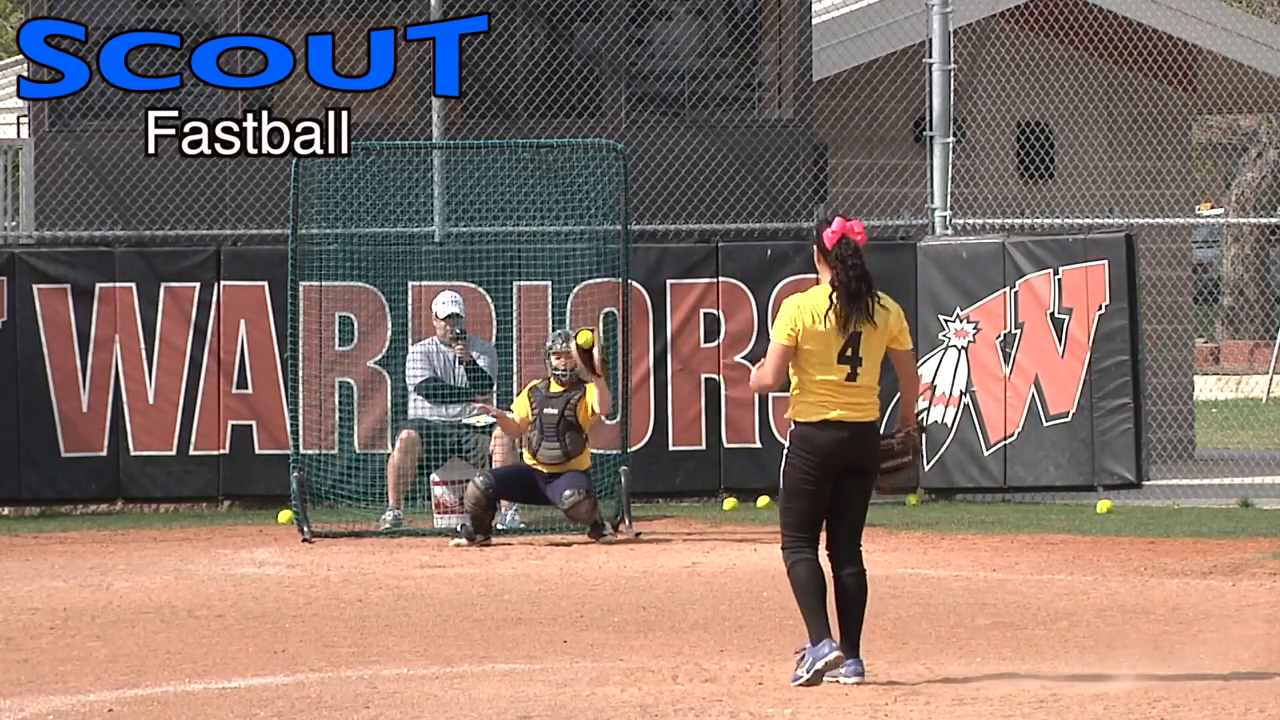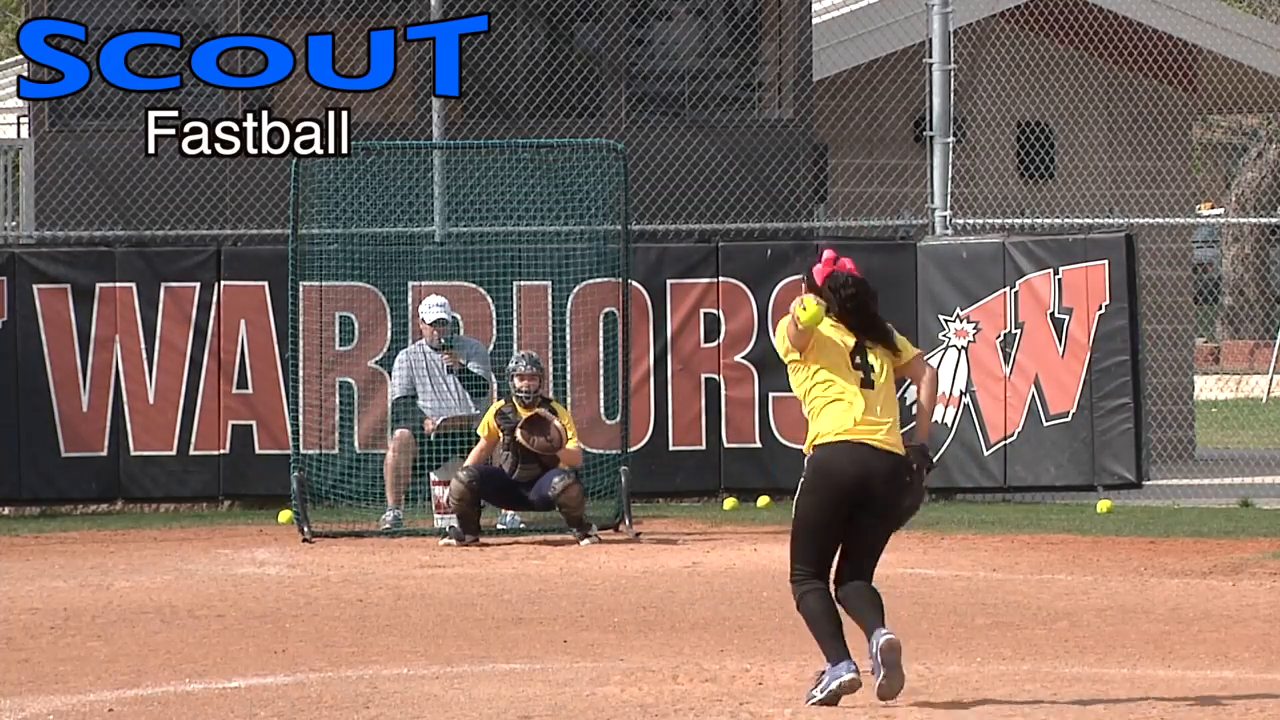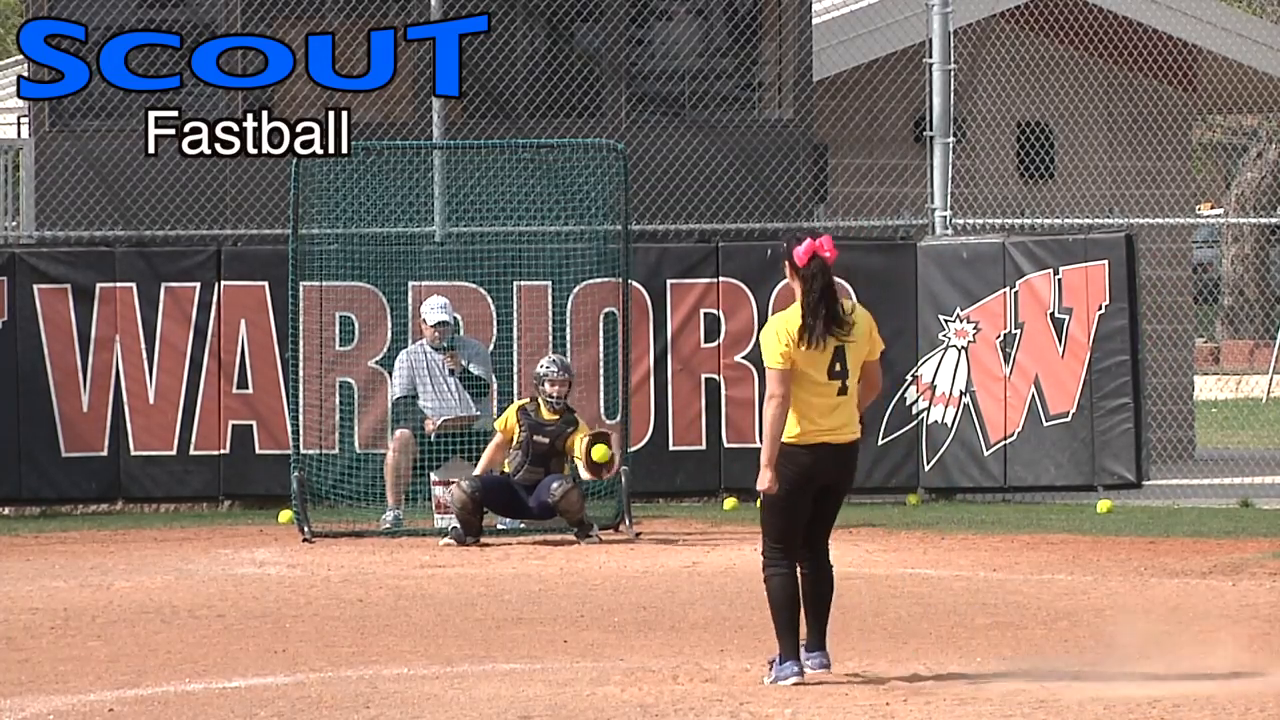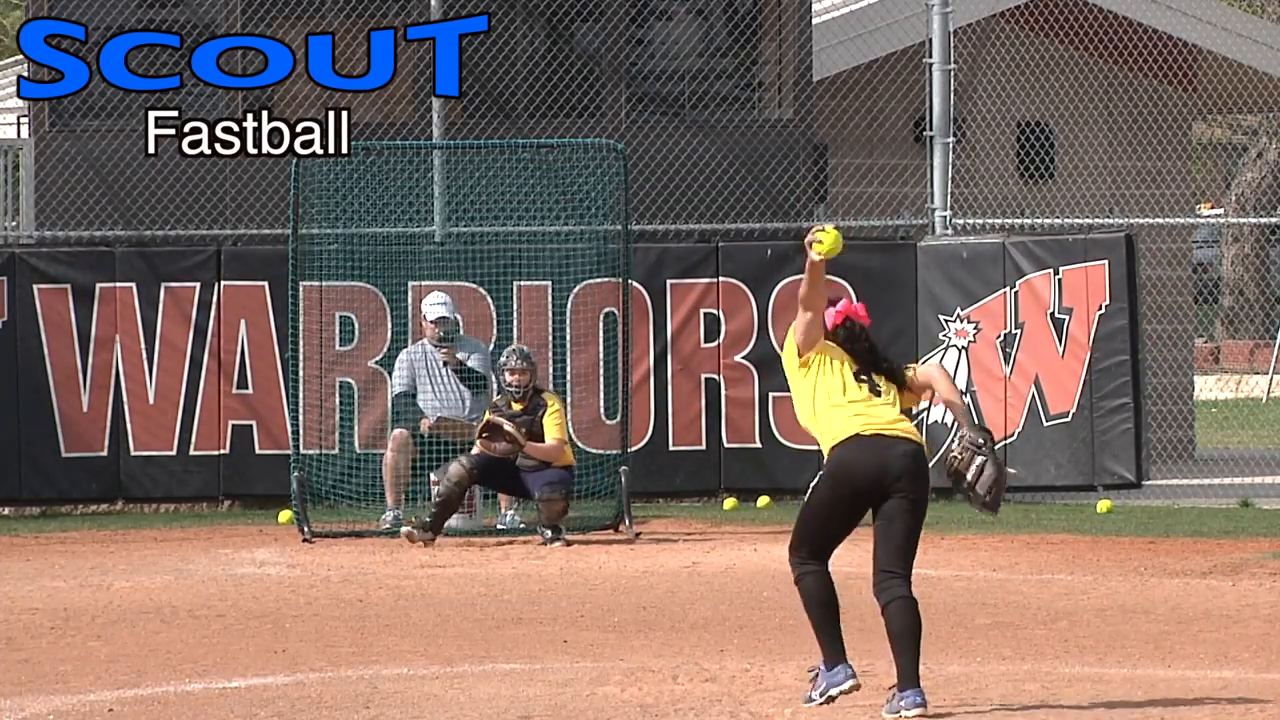
dt=1s
person 1, frame 1
left shoulder: (798, 308)
right shoulder: (886, 310)
left elbow: (772, 377)
right elbow: (909, 376)
left wrist: (756, 375)
right wrist: (906, 424)
left hip: (813, 437)
right hip: (863, 437)
left knee: (799, 544)
right knee: (847, 548)
left ankle: (822, 644)
right ankle: (850, 658)
person 1, frame 2
left shoulder: (807, 339)
right shoulder: (885, 336)
left elbow: (794, 334)
right elbow: (926, 375)
right wrist: (920, 441)
left hip: (835, 460)
right hip: (891, 465)
left knee: (808, 579)
right knee: (854, 579)
left ankle: (840, 665)
right ankle: (879, 636)
person 1, frame 3
left shoulder: (783, 326)
right shoulder: (859, 319)
left elbow: (776, 400)
right elbow: (873, 383)
left wrist: (767, 464)
left hip: (797, 454)
right hip: (844, 452)
left knee: (779, 556)
right knee: (814, 549)
left ankle: (788, 661)
right ankle: (817, 649)
person 1, frame 4
left shoulder: (805, 352)
right shoulder: (882, 363)
left elbow: (806, 300)
right elbow: (937, 377)
left wrist: (811, 270)
right wrist: (965, 421)
left hip: (853, 457)
right hip: (909, 459)
left knee: (807, 558)
right knee: (892, 580)
left ankle: (835, 667)
person 2, frame 1
left shoulder: (482, 349)
right shoulder: (419, 351)
left elbow: (485, 389)
right elbow: (428, 389)
left wrist: (468, 360)
right wrist: (470, 395)
left hip: (472, 427)
right hip: (429, 424)
right knee: (406, 439)
right ankle: (393, 511)
person 2, frame 2
left shoulder: (473, 349)
right shoulder: (408, 357)
left elbow: (483, 391)
right elbow: (401, 404)
left wrist: (461, 368)
right wrist: (423, 420)
left hip: (472, 428)
right hip: (428, 430)
right knee: (401, 437)
left ankle: (511, 512)
right ankle: (394, 511)
person 2, frame 3
left shoulder: (474, 349)
right shoulder: (408, 357)
left elbow: (483, 391)
right elbow: (401, 404)
left wrist: (461, 370)
right wrist: (422, 420)
left hip: (474, 429)
right hip: (430, 431)
right knee: (401, 438)
right ankle: (394, 511)
person 2, frame 4
left shoulder: (474, 348)
right shoulder: (409, 356)
left elbow: (480, 385)
right elbow: (401, 400)
left wrist: (456, 363)
right wrist: (419, 419)
left hip: (472, 429)
right hip: (429, 430)
right knee: (399, 437)
right ankle: (393, 511)
person 3, frame 1
left shoulder: (587, 392)
right shoulder: (534, 391)
left elbow: (604, 409)
right elbow: (515, 432)
left wrist: (597, 377)
right wrist: (498, 415)
left hip: (570, 474)
right hip: (532, 472)
left knee: (576, 504)
right knee: (481, 485)
left ankle: (596, 524)
right ankle: (478, 532)
person 3, frame 2
left shoulder: (556, 412)
right shoulder: (499, 411)
left elbow: (577, 460)
right elbow: (482, 449)
left wrist: (557, 447)
right wrist: (457, 481)
left hip: (544, 484)
right hip: (509, 483)
left knee: (566, 483)
right knee: (464, 479)
left ankle: (583, 529)
right ankle: (466, 532)
person 3, frame 3
left shoulder: (574, 425)
right shoulder: (520, 410)
left elbow: (587, 473)
right elbow: (498, 445)
left wrist: (593, 472)
right wrist: (475, 478)
left hip: (544, 496)
right hip: (511, 488)
left knee: (563, 487)
right knee: (464, 491)
left ankle: (584, 529)
right ankle: (469, 532)
person 3, frame 4
left shoulder: (549, 405)
right shoulder: (497, 406)
left elbow: (555, 452)
right elbow: (482, 445)
left wrist: (523, 445)
right wrist: (464, 472)
left hip: (549, 470)
right hip: (514, 470)
left knee: (552, 495)
right knee: (462, 465)
left ankle: (550, 529)
right ankle: (430, 527)
